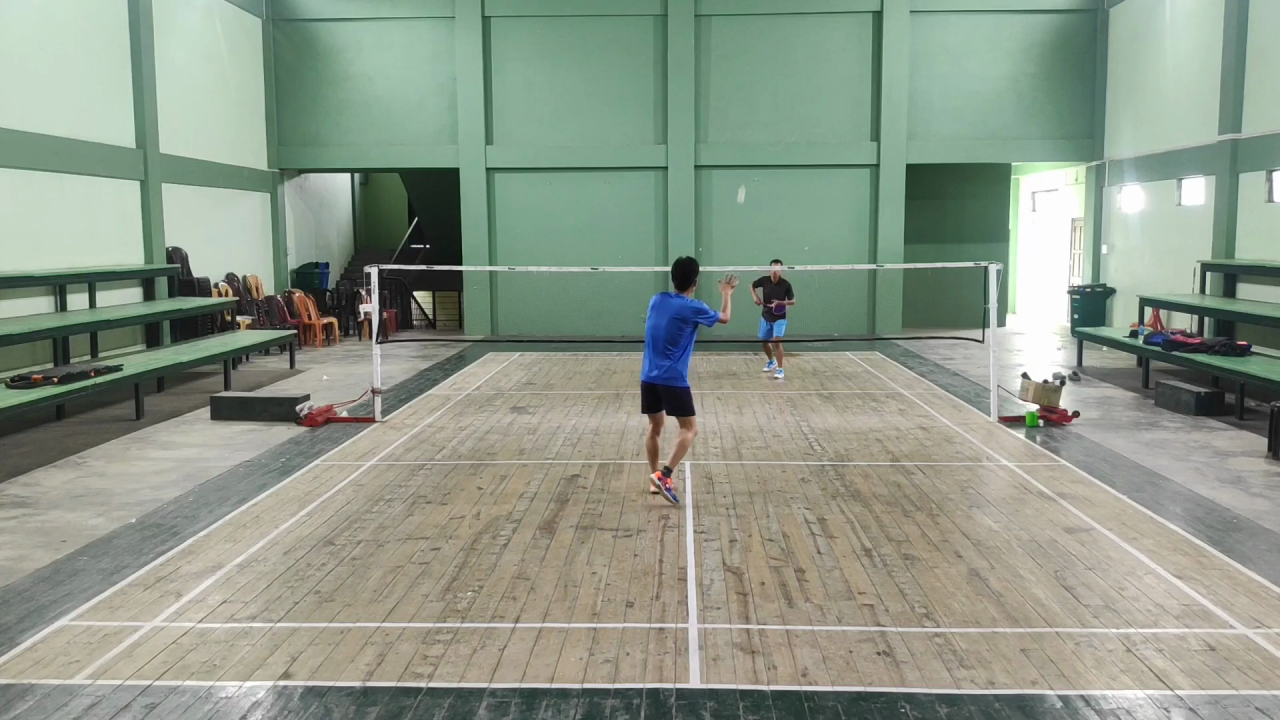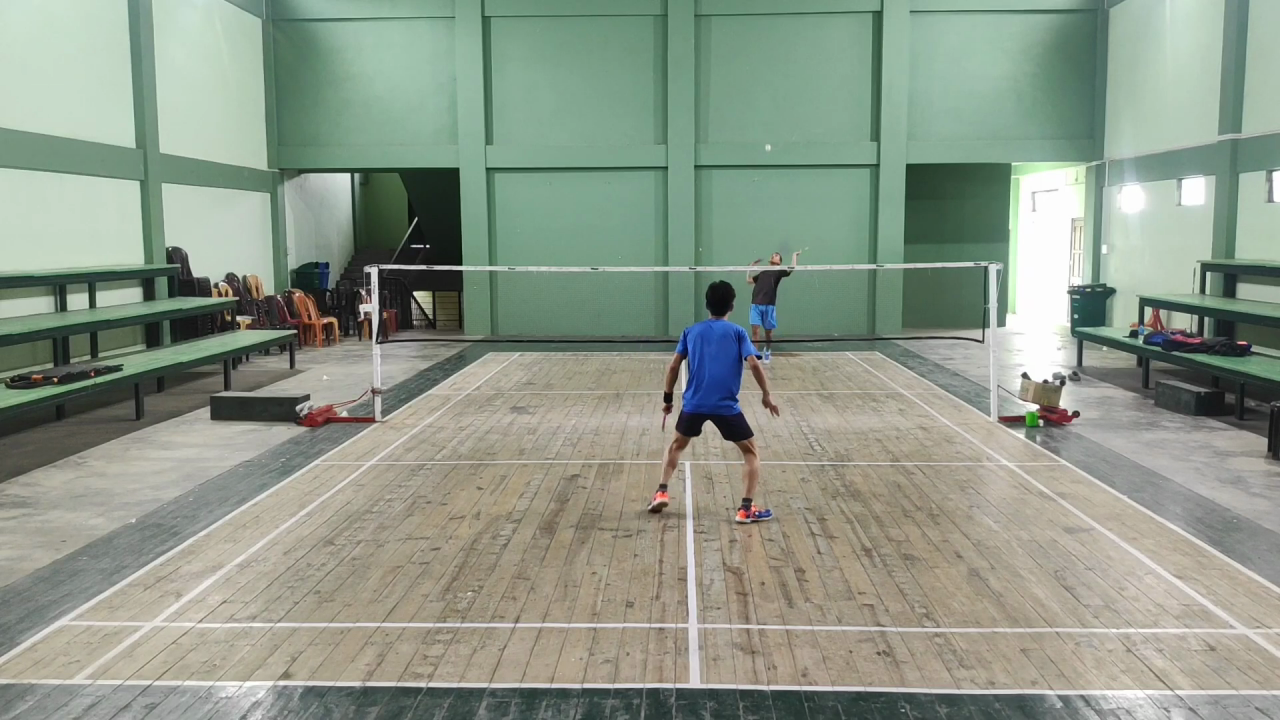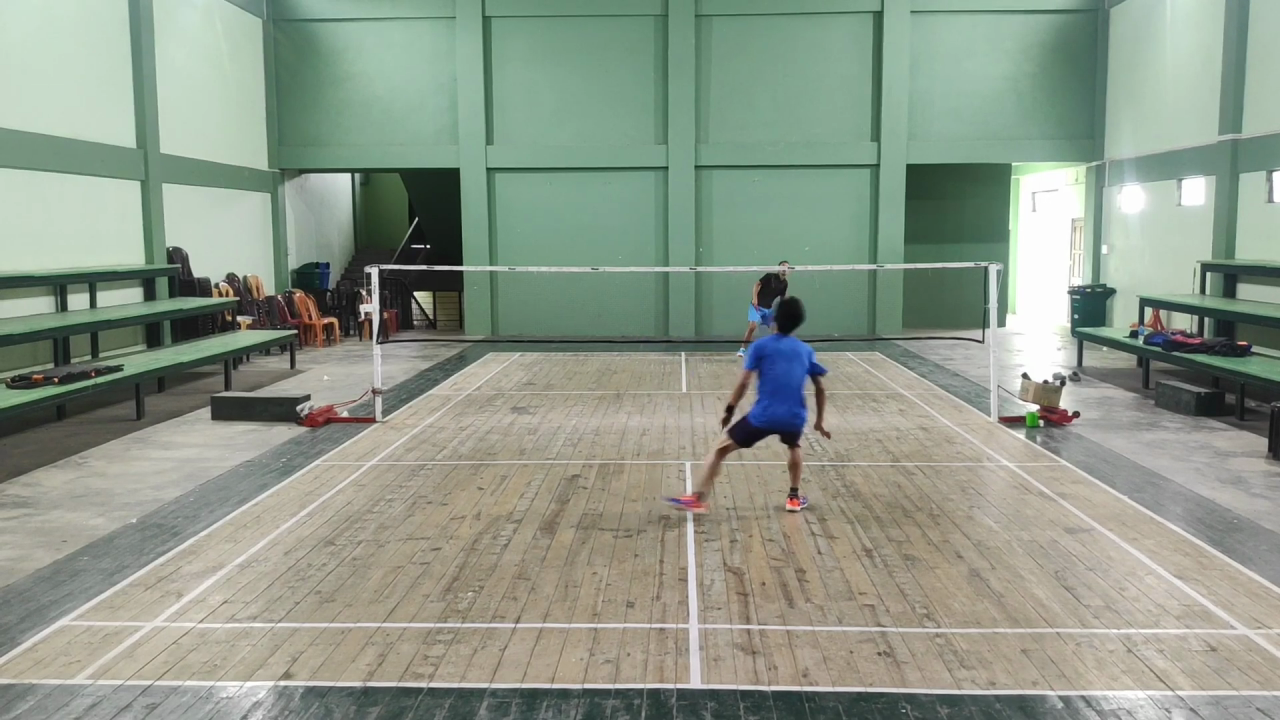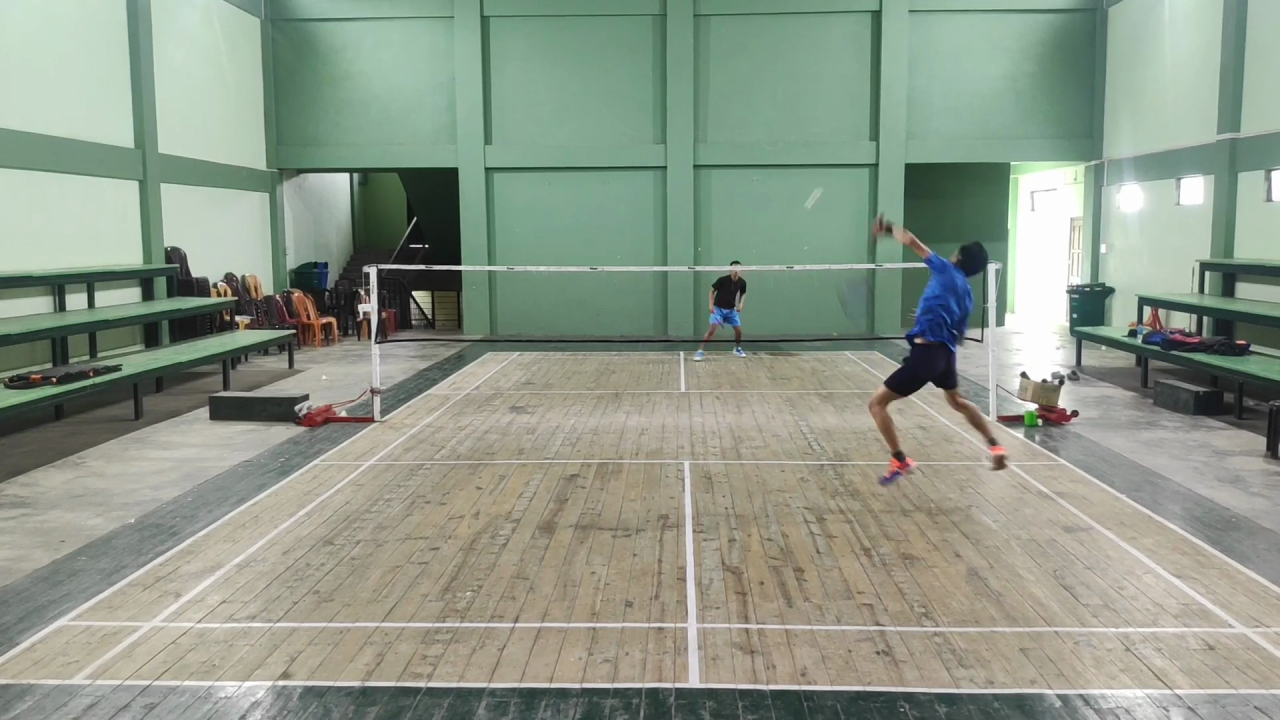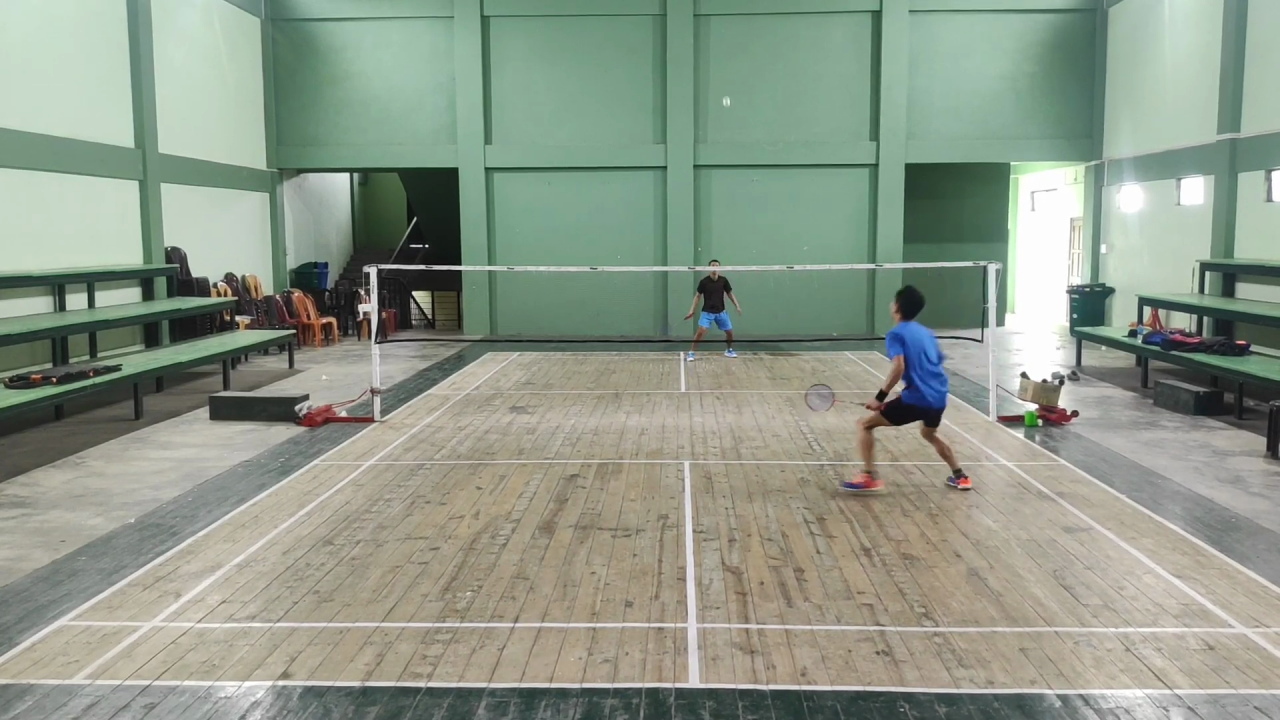
dt=0.7s
person 1, frame 1
left shoulder: (656, 300)
right shoulder: (694, 308)
right elbow: (724, 317)
right wrist: (726, 292)
left hip: (648, 375)
right hip: (673, 378)
left knee: (655, 426)
right knee: (688, 428)
left ankle: (658, 476)
right ankle: (664, 475)
person 1, frame 2
left shoulder: (691, 331)
right shoulder: (738, 332)
left elbow: (673, 367)
right elbow: (754, 364)
left wrist: (668, 398)
right wrist: (767, 396)
left hip: (694, 404)
right hip: (726, 406)
left knee: (676, 445)
right knee: (751, 452)
left ankle: (662, 494)
right ankle: (746, 508)
person 1, frame 3
left shoulder: (760, 346)
right shoulder: (805, 350)
left elbow: (744, 381)
right elbow: (820, 388)
left wrist: (729, 411)
right wrist: (819, 420)
left hip: (763, 416)
right hip: (794, 418)
left knee: (718, 452)
right knee: (794, 447)
left ankle: (699, 499)
right ankle: (794, 497)
person 1, frame 4
left shoulder: (946, 272)
right shoulder: (966, 296)
left elbow: (913, 243)
left wrist: (887, 227)
left hip: (924, 353)
right hip: (945, 354)
left knee: (877, 404)
right knee: (957, 402)
left ankle: (899, 460)
right ankle: (994, 447)
person 1, frame 5
left shoulder: (896, 334)
right shoulder: (925, 333)
left elbow: (899, 368)
left wrist: (880, 397)
left hip: (916, 399)
right hip: (939, 398)
left knee: (864, 425)
right knee: (929, 435)
left ankle: (869, 477)
right ankle: (960, 476)
